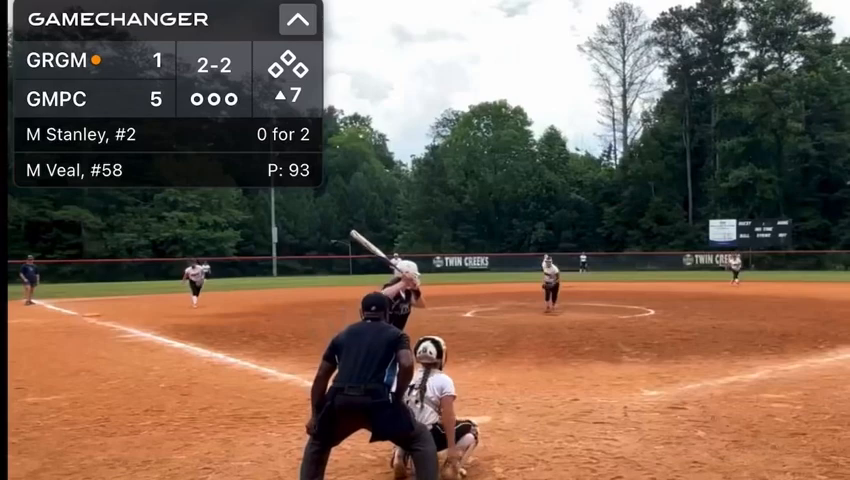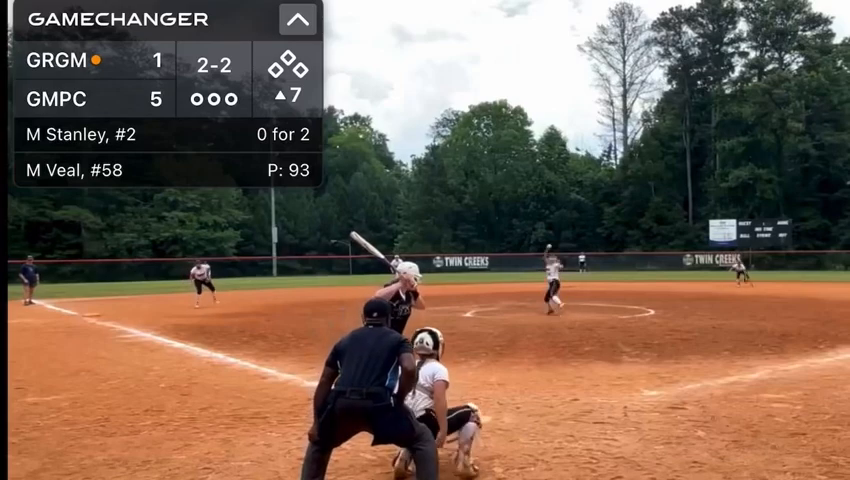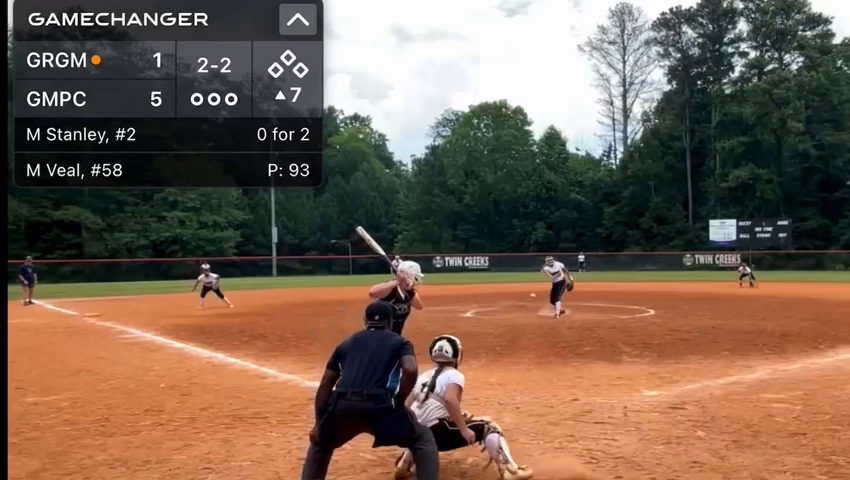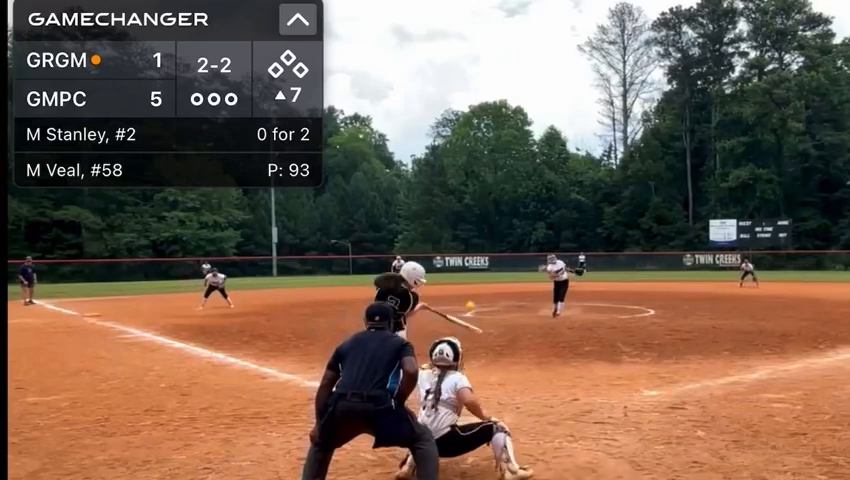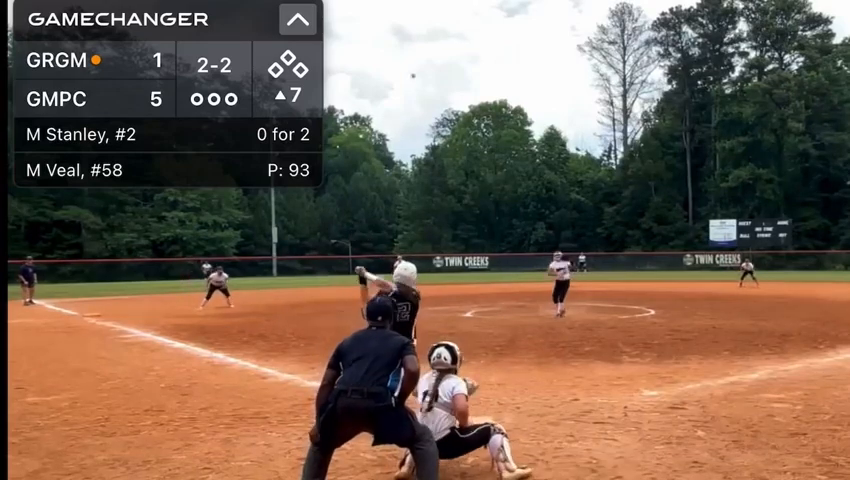
dt=0.3s
person 1, frame 1
left shoulder: (343, 335)
right shoulder: (396, 334)
left elbow: (321, 376)
right elbow: (406, 365)
left wrist: (315, 415)
right wrist: (397, 397)
left hip: (340, 401)
right hip: (376, 400)
left knee: (318, 441)
right knee: (421, 439)
person 1, frame 2
left shoulder: (345, 341)
right shoulder: (397, 340)
left elbow: (325, 381)
right elbow: (409, 369)
left wrist: (317, 422)
right wrist: (398, 401)
left hip: (341, 404)
right hip: (378, 403)
left knee: (320, 442)
right knee: (422, 440)
person 1, frame 3
left shoulder: (347, 343)
right shoulder: (399, 342)
left elbow: (326, 384)
right elbow: (410, 370)
left wrist: (318, 423)
right wrist: (398, 402)
left hip: (342, 406)
right hip: (379, 405)
left knee: (321, 443)
right knee: (423, 440)
person 1, frame 4
left shoulder: (347, 344)
right shoulder: (400, 343)
left elbow: (325, 384)
right elbow: (411, 371)
left wrist: (318, 423)
right wrist: (398, 403)
left hip: (342, 407)
right hip: (379, 407)
left knee: (321, 442)
right knee: (423, 440)
person 1, frame 5
left shoulder: (348, 342)
right shoulder: (401, 341)
left elbow: (326, 384)
right elbow: (412, 371)
left wrist: (319, 423)
right wrist: (398, 402)
left hip: (342, 405)
right hip: (379, 404)
left knee: (321, 442)
right knee: (423, 440)
person 2, frame 1
right shoulder: (443, 380)
right elbow: (448, 415)
right wrist: (452, 447)
right knee: (470, 428)
left ankle: (400, 460)
right ankle: (452, 468)
person 2, frame 2
right shoulder: (438, 369)
right elbow: (439, 399)
right wrist: (443, 430)
right hip: (424, 421)
right knee: (471, 413)
left ankle: (401, 462)
right ankle: (463, 464)
person 2, frame 3
left shoulder: (425, 376)
right shoulder: (454, 375)
left elbow: (409, 405)
right elbow: (450, 399)
right wrist: (463, 429)
right hip: (436, 432)
right knee: (489, 428)
left ankle: (404, 464)
person 2, frame 4
left shoulder: (425, 376)
right shoulder: (457, 378)
right elbow: (469, 400)
right wrist: (482, 417)
right hip: (446, 441)
right knee: (497, 428)
left ankle: (408, 467)
person 2, frame 5
left shoulder: (425, 379)
right shoulder: (456, 382)
right elbow: (461, 408)
right wrist: (464, 424)
right hip: (445, 443)
right knee: (494, 429)
left ankle: (408, 466)
